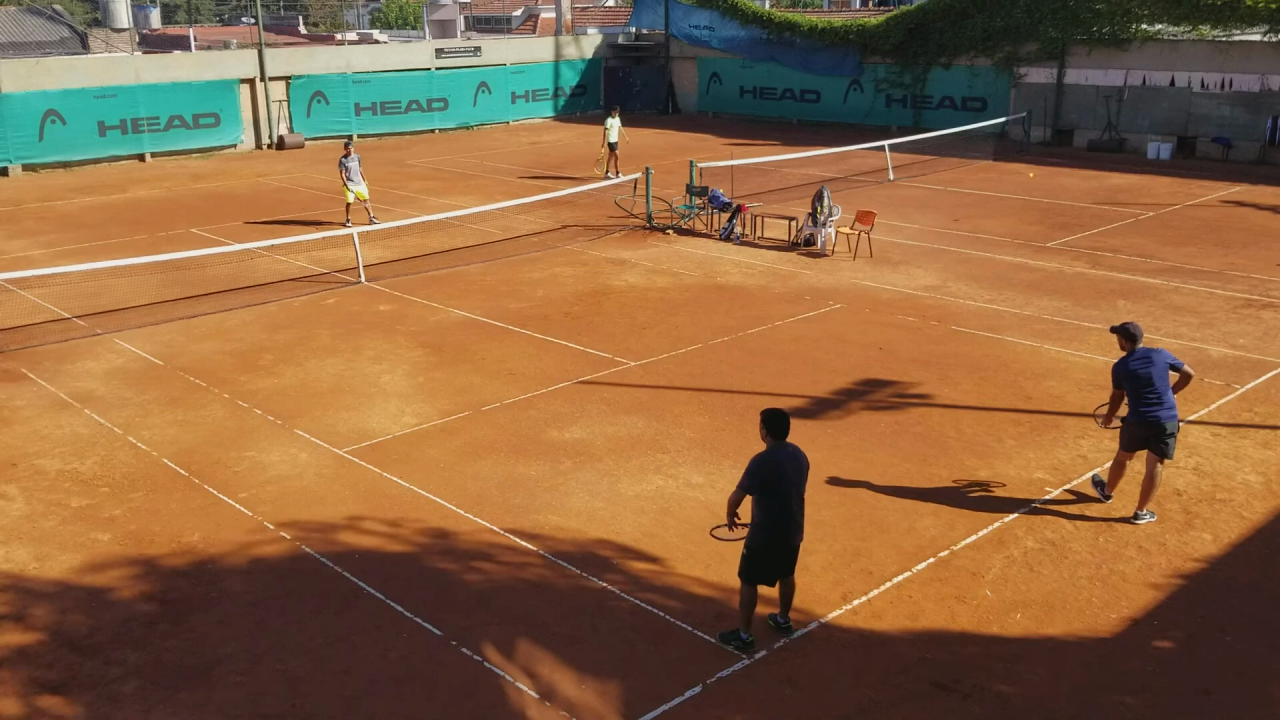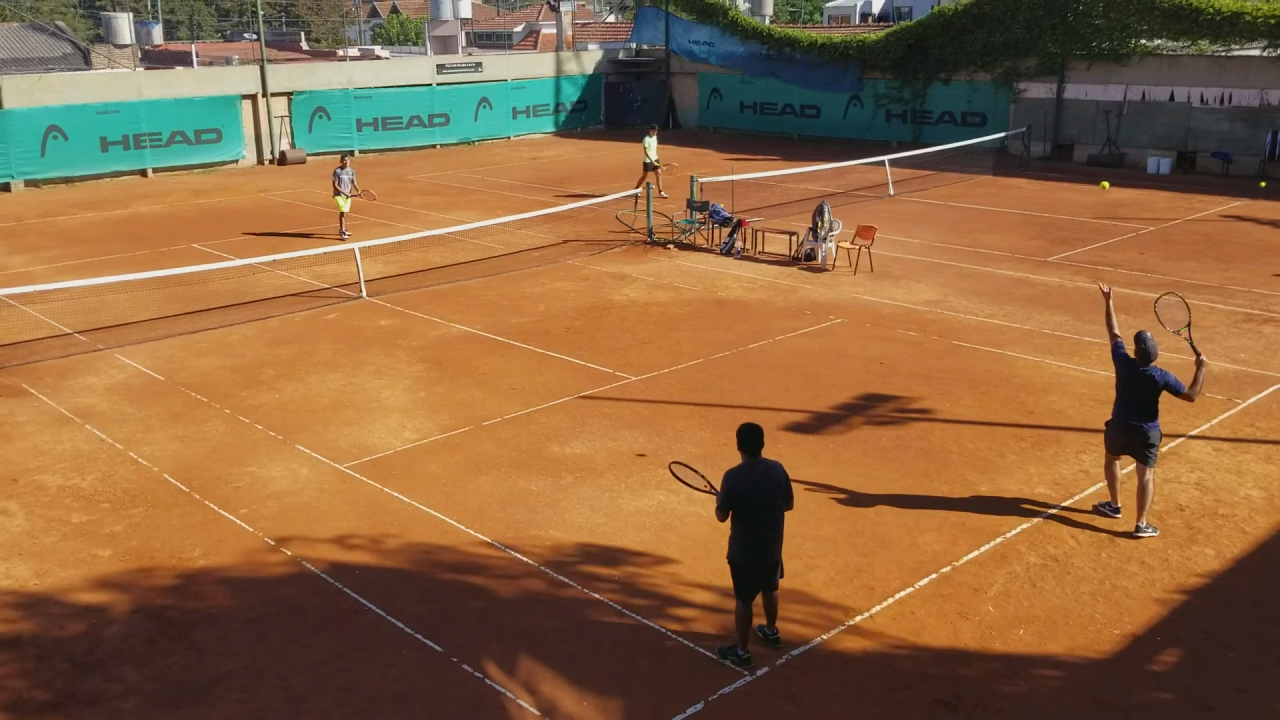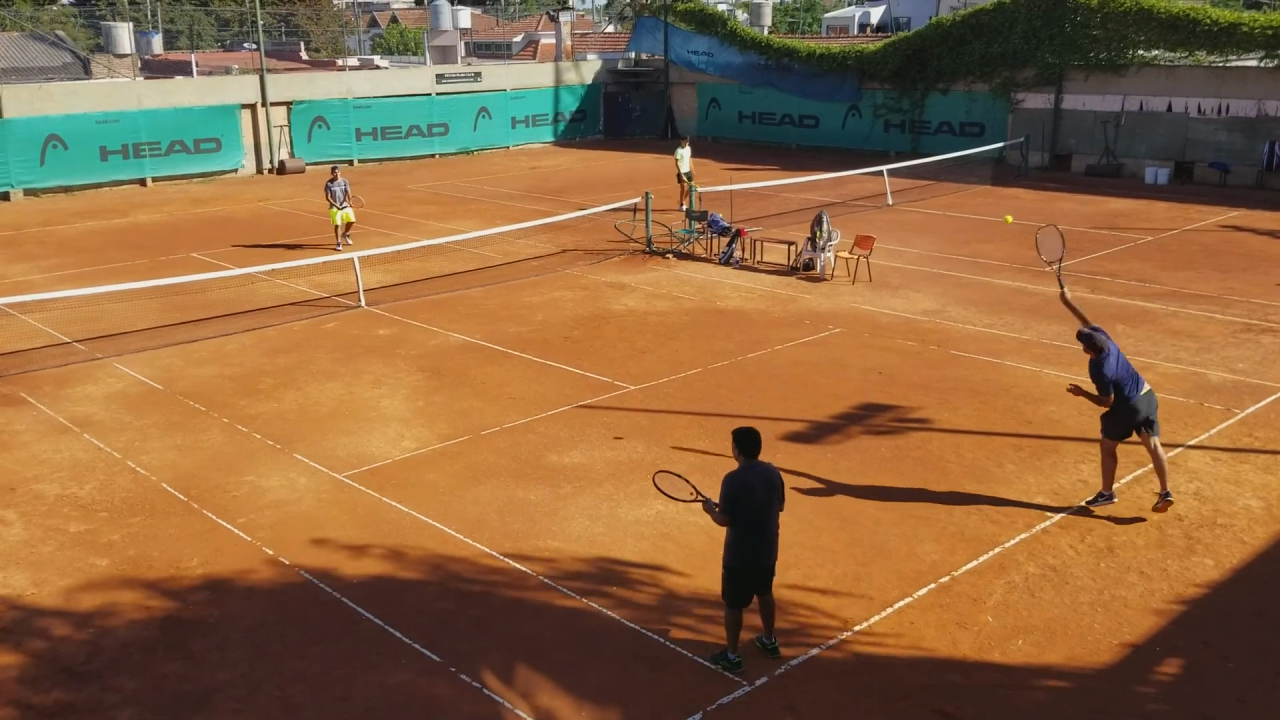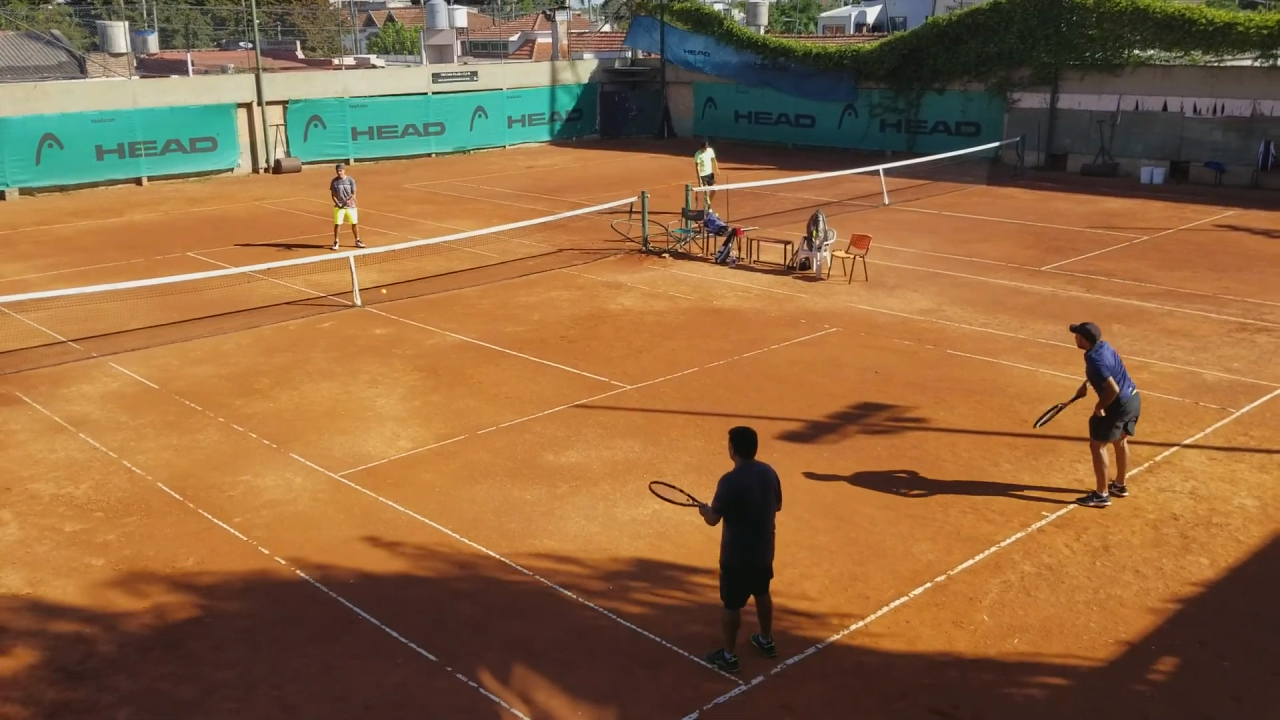
dt=0.7s
person 1, frame 1
left shoulder: (762, 461)
right shoulder: (799, 455)
left elbow: (737, 497)
left wrist: (730, 515)
left hip: (765, 535)
right hip: (793, 531)
left knee: (748, 581)
right knee: (786, 575)
left ankle: (743, 635)
right ankle: (783, 619)
person 1, frame 2
left shoulder: (733, 477)
right shoulder: (778, 470)
left elbow: (721, 516)
right elbow: (789, 505)
left wrist: (720, 501)
left hip: (744, 550)
right hip: (772, 546)
left knee: (743, 599)
right knee: (770, 590)
left ankle: (741, 651)
right ankle: (771, 631)
person 1, frame 3
left shoulder: (733, 479)
right shoulder: (773, 473)
left elbow: (723, 520)
right elbow: (780, 506)
left wrist: (710, 508)
left hip: (739, 554)
right hip: (767, 549)
left knee: (733, 604)
right knee: (765, 595)
left ankle: (732, 656)
right ankle: (770, 641)
person 1, frame 4
left shoulder: (730, 481)
right shoulder: (769, 472)
left elbow: (712, 520)
right elbow: (777, 506)
left wrist: (706, 510)
left hip: (737, 554)
right hip: (764, 549)
left knee: (731, 604)
right knee: (762, 594)
left ankle: (728, 656)
right ankle: (766, 640)
person 2, frame 1
left shoulder: (1120, 366)
right shoulder: (1161, 355)
left elbow: (1117, 397)
right elbow: (1189, 374)
left wrist: (1109, 416)
left hip: (1138, 421)
right hip: (1167, 420)
left knee: (1123, 457)
right knee: (1155, 466)
left ankle: (1107, 492)
right ankle: (1141, 511)
person 2, frame 2
left shoulder: (1124, 364)
right shoulder: (1161, 377)
left elbow: (1114, 334)
right elbow: (1191, 396)
left wrist: (1108, 302)
right wrist: (1200, 368)
left hip: (1119, 427)
right hip: (1147, 433)
left knee: (1111, 461)
right knee: (1146, 476)
left ankle: (1114, 505)
right ankle: (1142, 524)
person 2, frame 3
left shoulder: (1100, 372)
right shoulder: (1103, 341)
left elbow: (1107, 402)
right elbow: (1086, 323)
left wrist: (1082, 393)
right wrist: (1068, 302)
left hip: (1129, 408)
right hip: (1147, 398)
left knee: (1107, 446)
right knee: (1154, 446)
left ankle: (1107, 493)
right ankle: (1164, 492)
person 2, frame 4
left shoulder: (1095, 359)
right shoulder: (1103, 347)
left elbow: (1113, 389)
left wrist: (1099, 407)
right wrist: (1085, 385)
left hip: (1120, 404)
right hip: (1133, 398)
left knee: (1097, 446)
right knee: (1120, 442)
left ankle: (1101, 495)
right ankle: (1120, 485)
